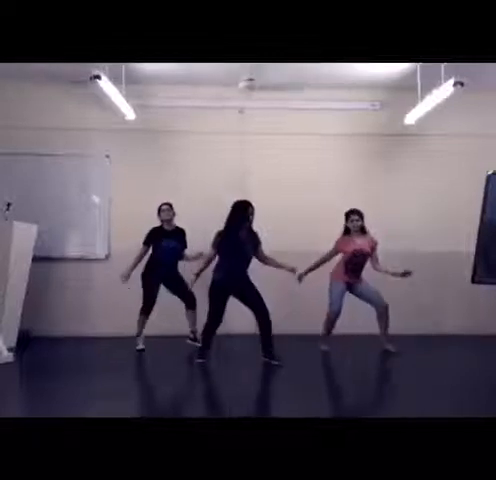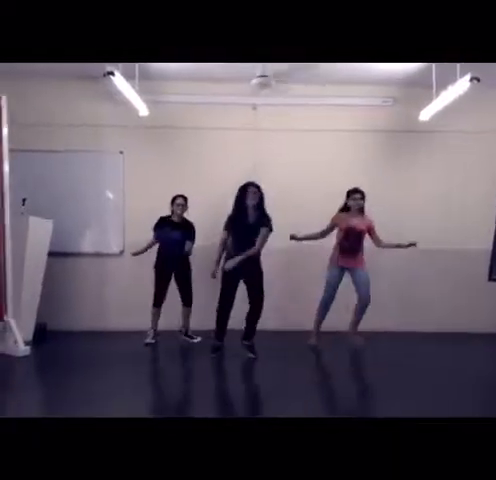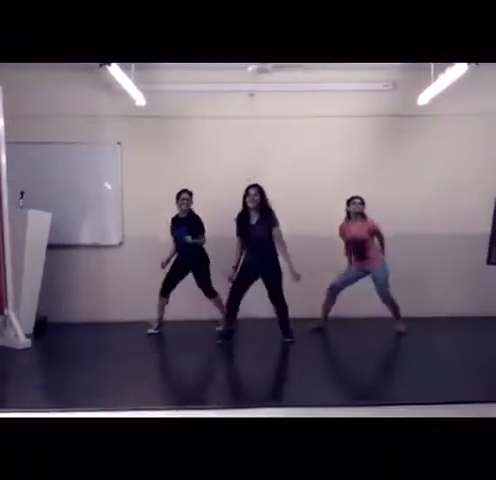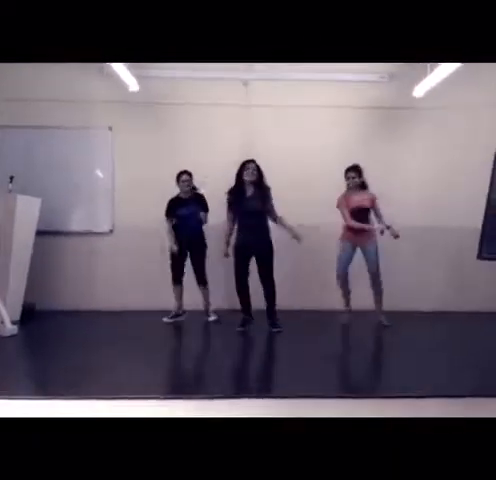
dt=1s
person 1, frame 1
left shoulder: (252, 236)
right shoulder: (223, 236)
left elbow: (263, 258)
right elbow: (210, 257)
left wrist: (285, 266)
right wrist: (196, 275)
left hip: (242, 281)
right hip: (220, 283)
left knee: (263, 313)
right knee: (215, 318)
left ankle: (268, 352)
right ankle: (203, 349)
person 1, frame 2
left shoulder: (264, 220)
right shoulder: (233, 218)
left elbow: (258, 247)
right elbow: (223, 242)
left wrist: (237, 259)
right wrist: (216, 264)
left hip: (252, 266)
right hip: (230, 265)
left knee: (256, 303)
right knee: (225, 304)
left ankle: (248, 340)
right ankle: (218, 342)
person 1, frame 3
left shoulder: (268, 217)
right shoulder: (241, 218)
left elbow: (279, 242)
right elbow: (240, 245)
left wrist: (291, 266)
right wrist: (234, 268)
left hip: (268, 264)
right hip: (249, 263)
left knee: (277, 298)
right knee: (233, 296)
left ankle: (286, 330)
right ankle: (228, 329)
person 1, frame 4
left shoulder: (263, 192)
right shoulder: (235, 195)
left elbow: (273, 216)
right elbow: (230, 221)
left wrist: (290, 229)
right wrist: (227, 243)
left hip: (263, 242)
right hip: (243, 242)
left knee: (267, 279)
right knee: (240, 278)
left ankle: (272, 317)
right ankle: (246, 315)
person 2, frame 1
left shoulder: (371, 241)
right shoulder: (343, 241)
left elbow: (376, 265)
right elbow: (326, 258)
left wrist: (395, 273)
right wrist: (306, 272)
left hip: (356, 281)
right hip: (339, 278)
left knee: (382, 305)
right knee: (334, 310)
left ankle: (385, 341)
right ankle: (324, 340)
person 2, frame 2
left shoulder: (367, 222)
right shoulder: (339, 217)
left elbow: (379, 243)
right elbow: (323, 233)
left wrist: (401, 245)
right wrist: (300, 238)
left hip: (357, 264)
right hip: (337, 262)
left knee: (365, 298)
right knee: (327, 297)
left ankle: (353, 330)
right ankle: (315, 332)
person 2, frame 3
left shoulder: (369, 224)
right shoulder: (343, 227)
left elbow: (381, 240)
left wrist: (382, 256)
right wrist: (350, 265)
left hip: (375, 264)
right hip: (358, 266)
left knee: (385, 296)
right knee: (333, 288)
left ankle: (399, 321)
right ankle: (322, 321)
person 2, frame 4
left shoulder: (370, 196)
right shoulder: (343, 199)
left elbow: (379, 217)
right elbow: (349, 222)
left wrist: (390, 228)
right wrist: (371, 228)
left hip: (368, 239)
right hip: (348, 239)
left knee: (374, 274)
right knee: (341, 273)
left ankle: (380, 313)
right ankle: (347, 307)
person 3, frame 1
left shoulder: (180, 233)
right shoulder: (155, 232)
left elbow: (181, 255)
right elbow: (143, 252)
left wrist: (195, 257)
right wrist: (129, 270)
left hip: (171, 274)
right hip: (152, 274)
left knee: (190, 299)
right knee: (148, 305)
left ankle: (193, 335)
right ankle: (139, 337)
person 3, frame 2
left shoulder: (188, 226)
right shoulder: (162, 221)
left elbow: (188, 250)
right elbow: (155, 240)
left wrist: (188, 249)
right wrist: (140, 251)
left hip: (181, 265)
right hip: (163, 264)
left knee: (187, 297)
right knee: (159, 297)
left ankle: (185, 330)
right ankle: (153, 331)
person 3, frame 3
left shoulder: (194, 218)
right shoulder: (175, 220)
left elbow: (202, 240)
left wrist: (193, 241)
right wrist: (168, 259)
left hip: (198, 259)
right hip: (182, 259)
left knee: (207, 289)
right knee: (165, 287)
right ankle: (159, 322)
person 3, frame 4
left shoulder: (199, 198)
right shoulder: (174, 202)
left elbow: (204, 221)
right elbow: (169, 225)
left wrist: (203, 218)
right wrist: (172, 243)
left hip: (197, 241)
right hip: (180, 242)
left knee: (200, 275)
right knee: (176, 274)
left ankle: (208, 309)
right ankle: (178, 310)
